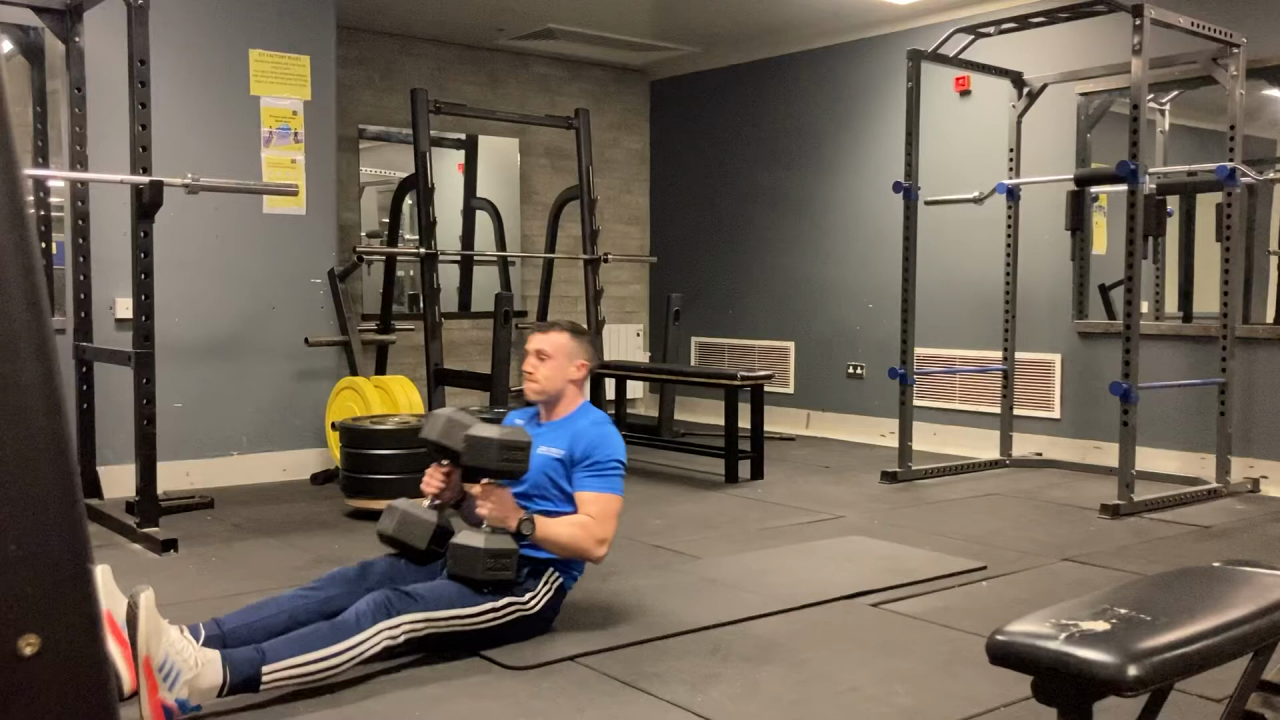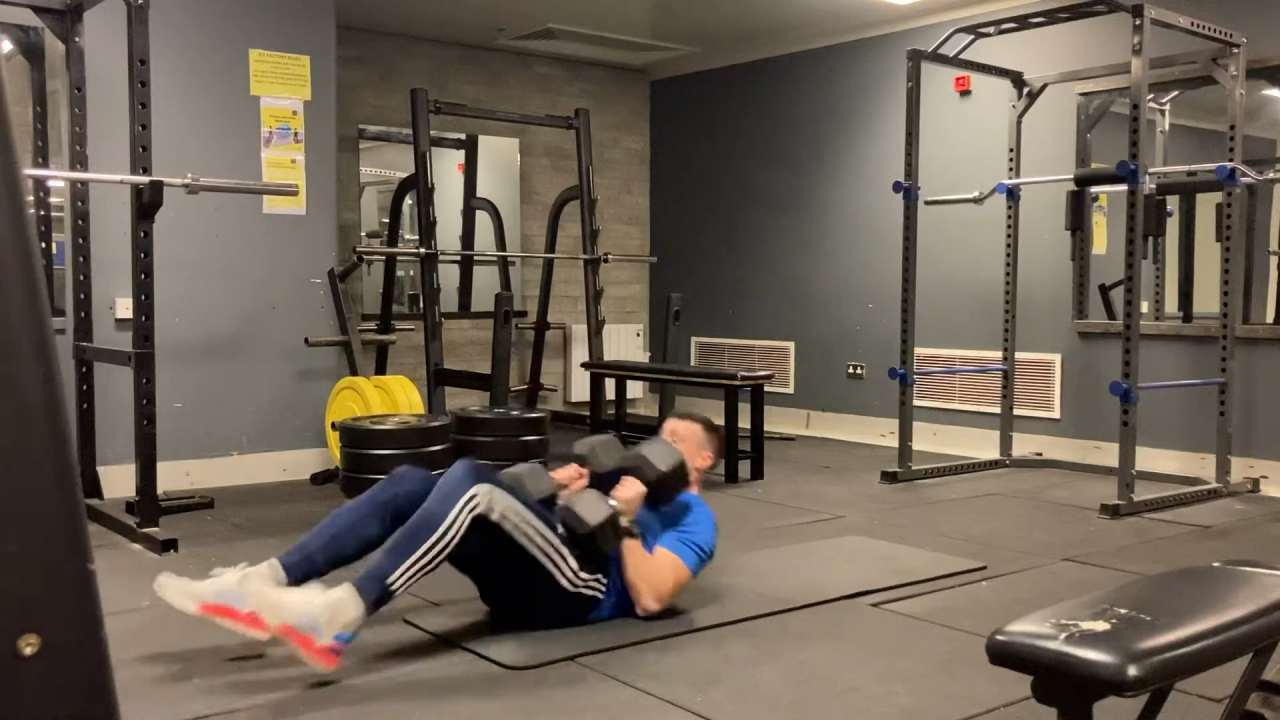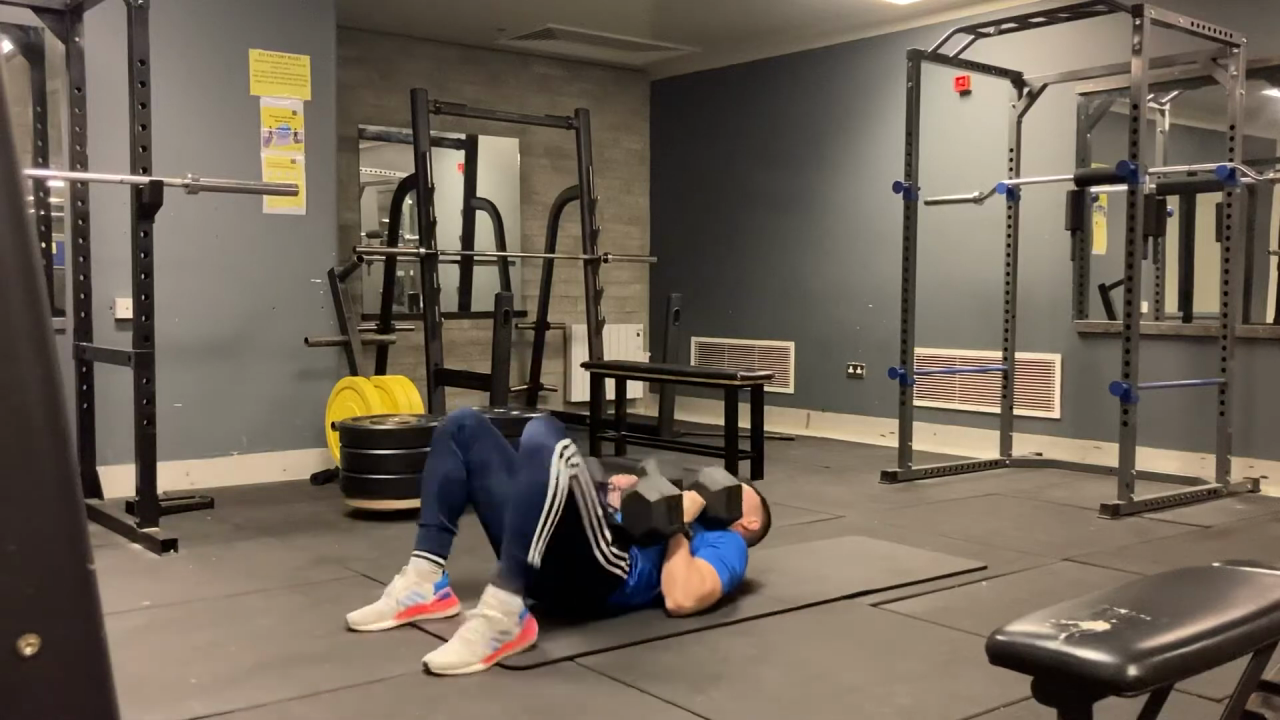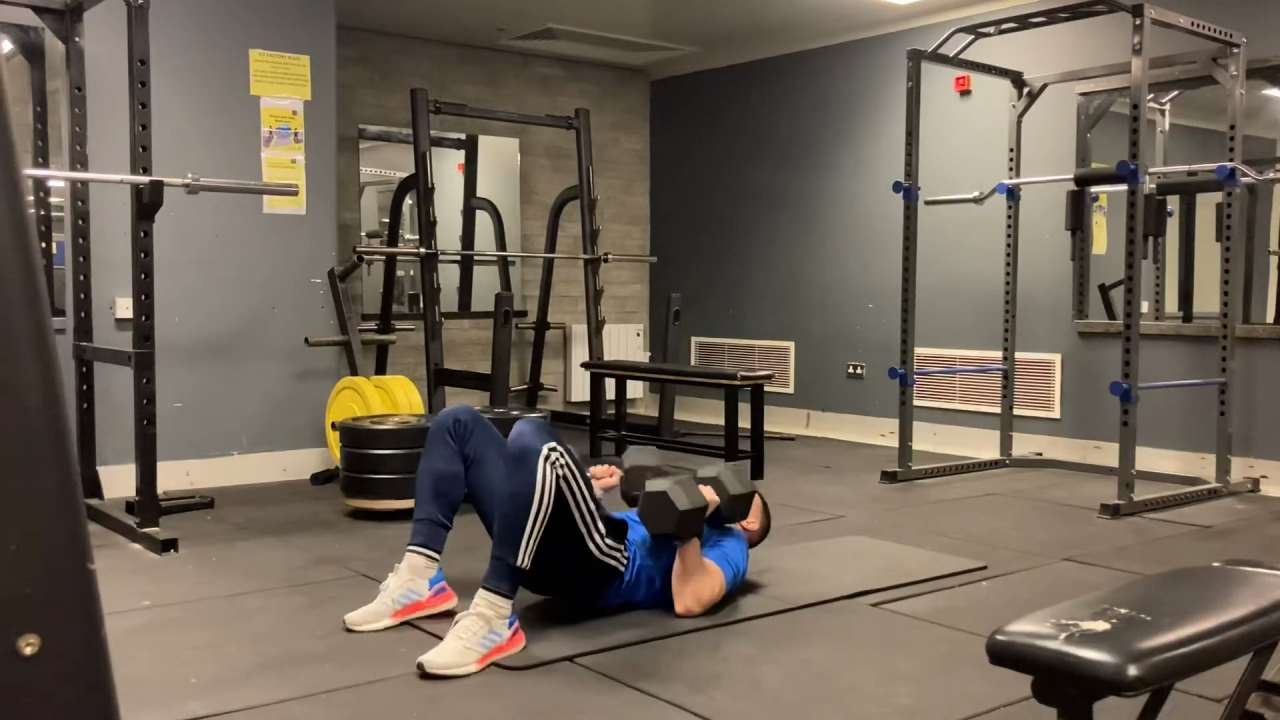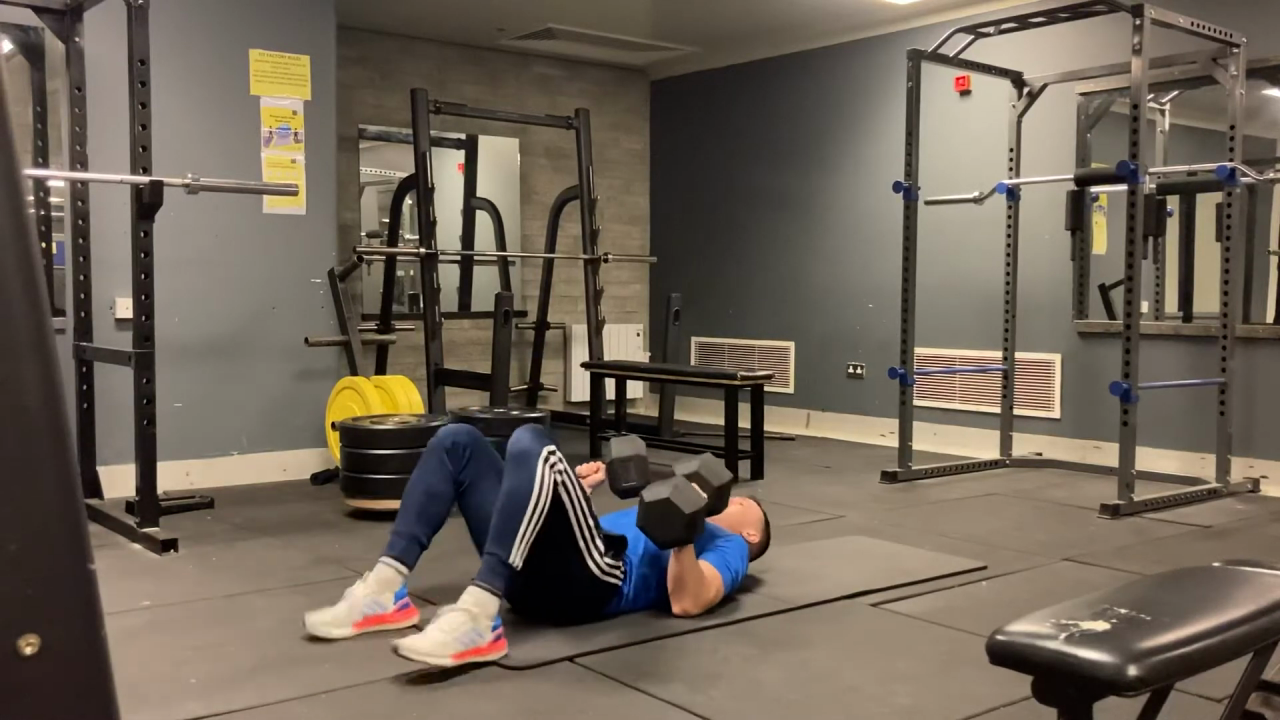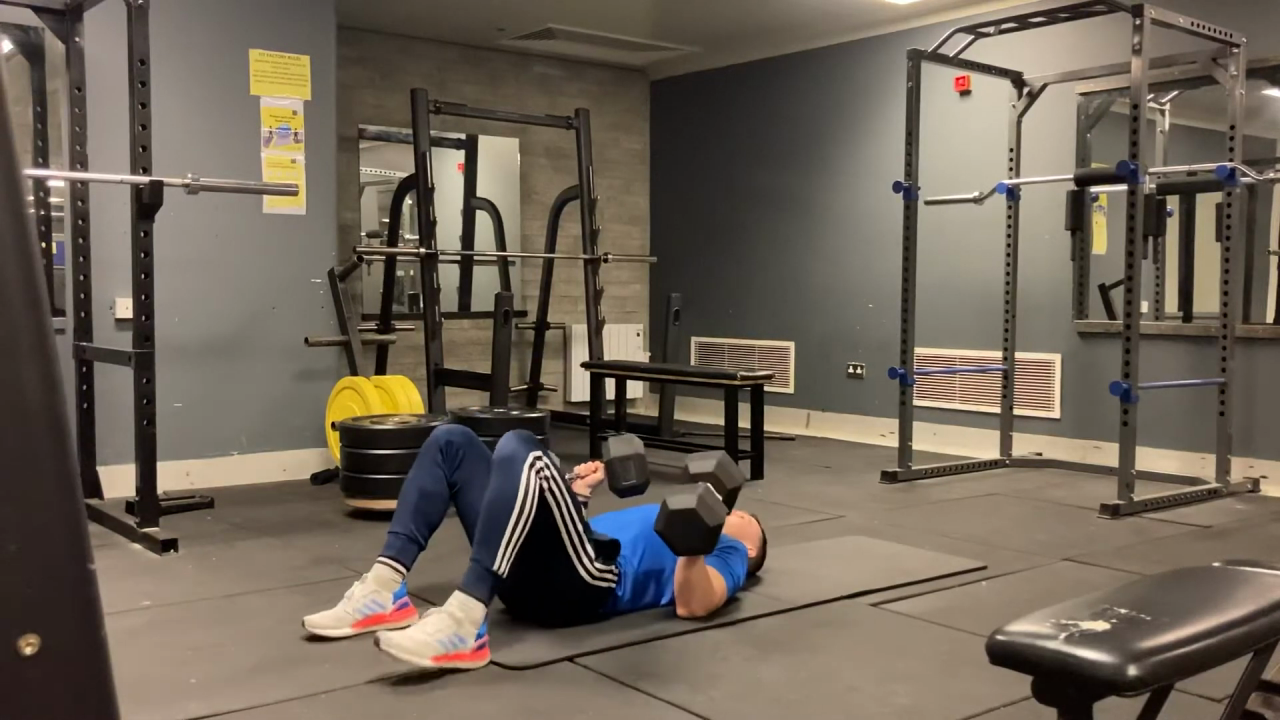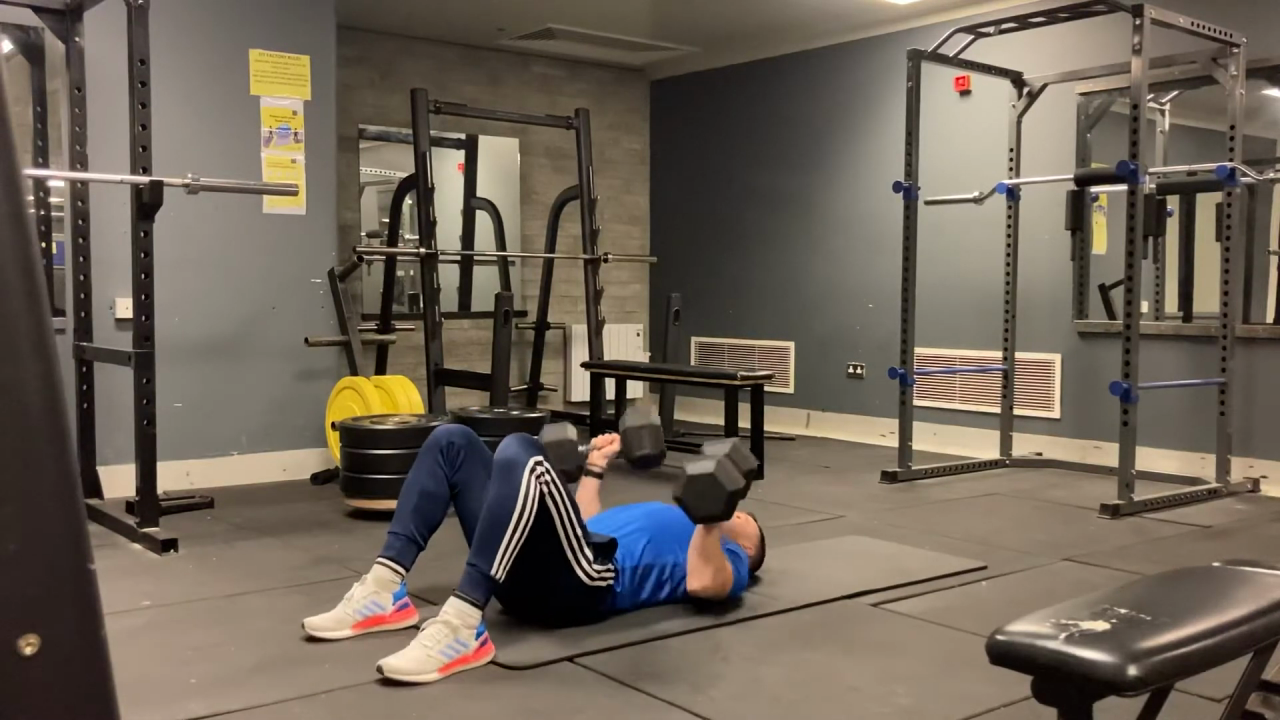
dt=0.5s
person 1, frame 1
left shoulder: (595, 437)
right shoulder: (515, 422)
left elbow: (595, 542)
left wrist: (517, 519)
right wrist: (448, 491)
left hip: (529, 584)
left knee: (383, 614)
right knee: (347, 583)
right ankle: (183, 648)
person 1, frame 2
left shoulder: (694, 520)
right shoulder: (628, 472)
left elbow: (649, 598)
left wrist: (627, 517)
right wrist: (557, 490)
left hip: (583, 589)
right hip: (529, 574)
left knee: (469, 479)
right knee: (409, 484)
left ankle: (338, 619)
right ankle: (264, 585)
person 1, frame 3
left shoulder: (726, 545)
left elbow: (680, 599)
left wrist: (681, 523)
right wrist: (606, 500)
left hip: (599, 564)
right hip: (549, 553)
left knee: (545, 435)
right knee: (463, 427)
left ankle: (502, 615)
right ankle: (426, 582)
person 1, frame 4
left shoulder: (727, 544)
left elbow: (688, 602)
right wrist: (590, 492)
left hip: (600, 559)
right hip: (548, 547)
left knee: (533, 436)
right knee: (458, 423)
left ankle: (493, 619)
right ankle: (420, 579)
person 1, frame 5
left shoulder: (727, 549)
left elbow: (684, 602)
right wrist: (580, 492)
left hip: (591, 580)
right hip: (536, 570)
left knee: (532, 444)
right knee: (456, 441)
left ankle: (478, 617)
right ankle: (386, 591)
person 1, frame 6
left shoulder: (725, 553)
left elbow: (691, 605)
right wrist: (578, 496)
left hip: (584, 583)
right hip: (531, 571)
left knee: (521, 449)
right knee: (451, 440)
left ankle: (464, 622)
right ankle: (385, 590)
person 1, frame 7
left shoulder: (728, 560)
right shoulder: (671, 530)
left elbow: (703, 583)
right wrist: (594, 468)
left hip: (582, 583)
right hip: (530, 574)
left knee: (520, 453)
right knee: (452, 442)
left ankle: (462, 627)
right ankle: (385, 592)
